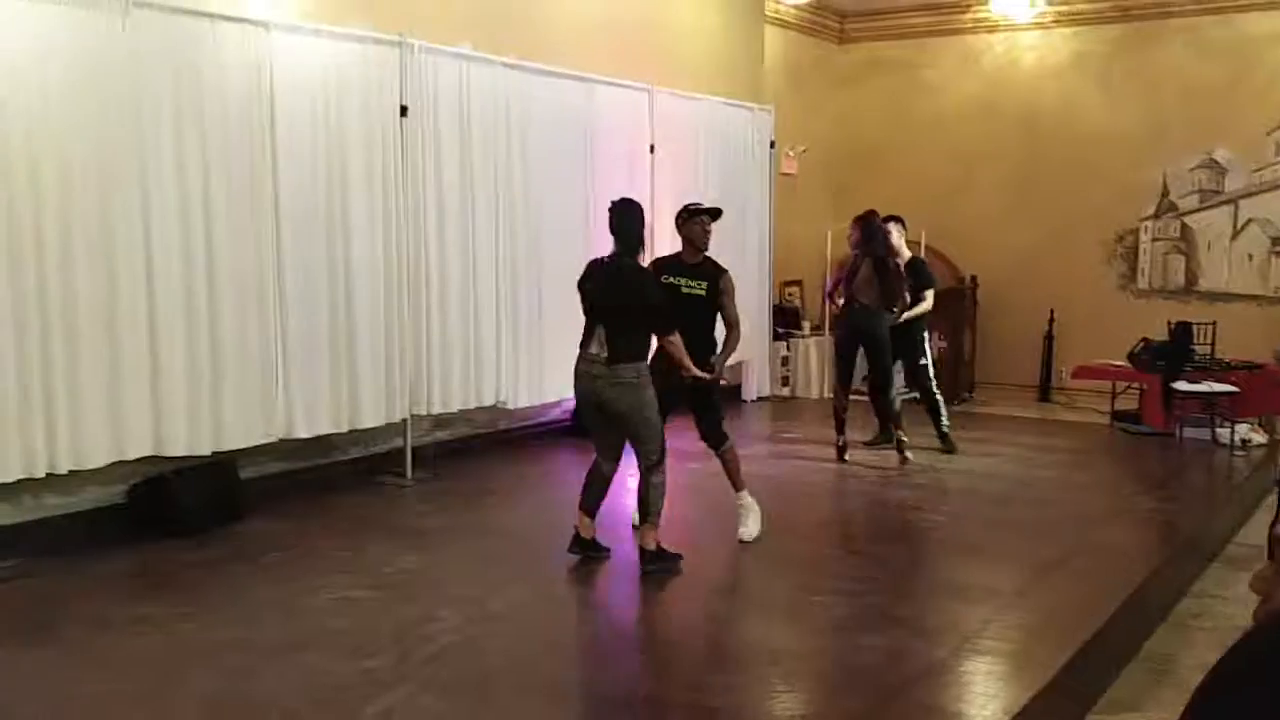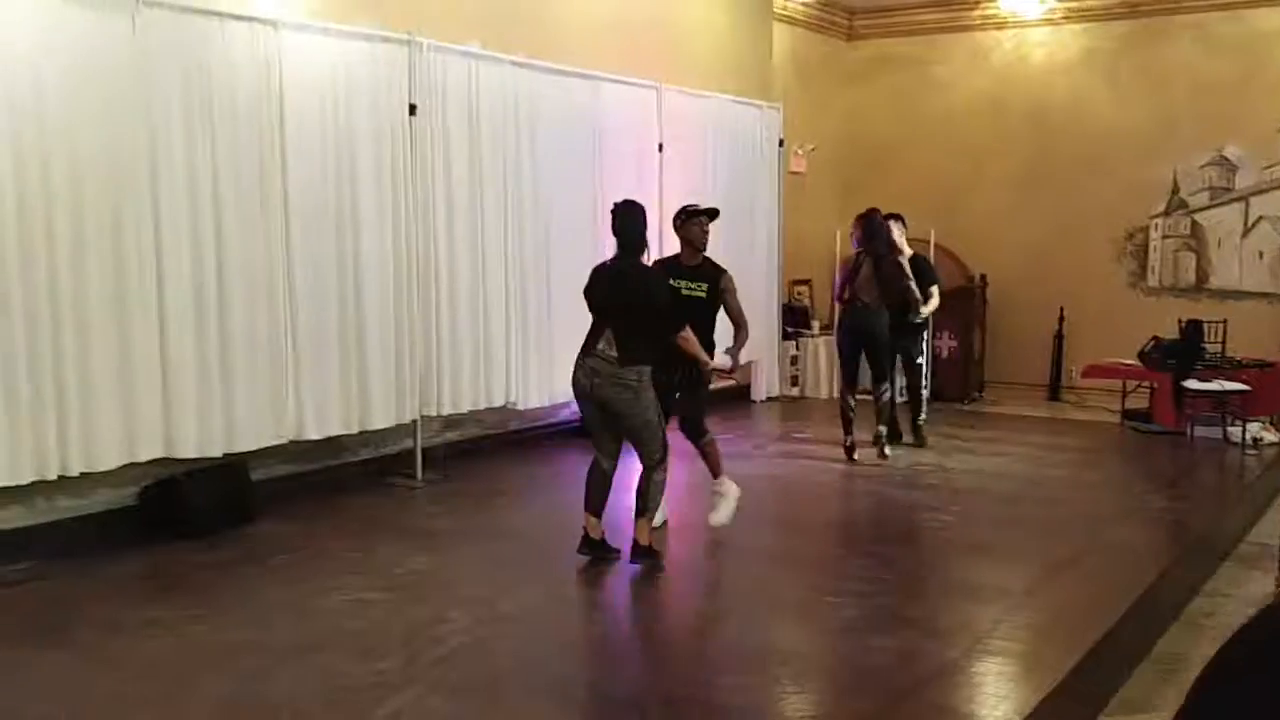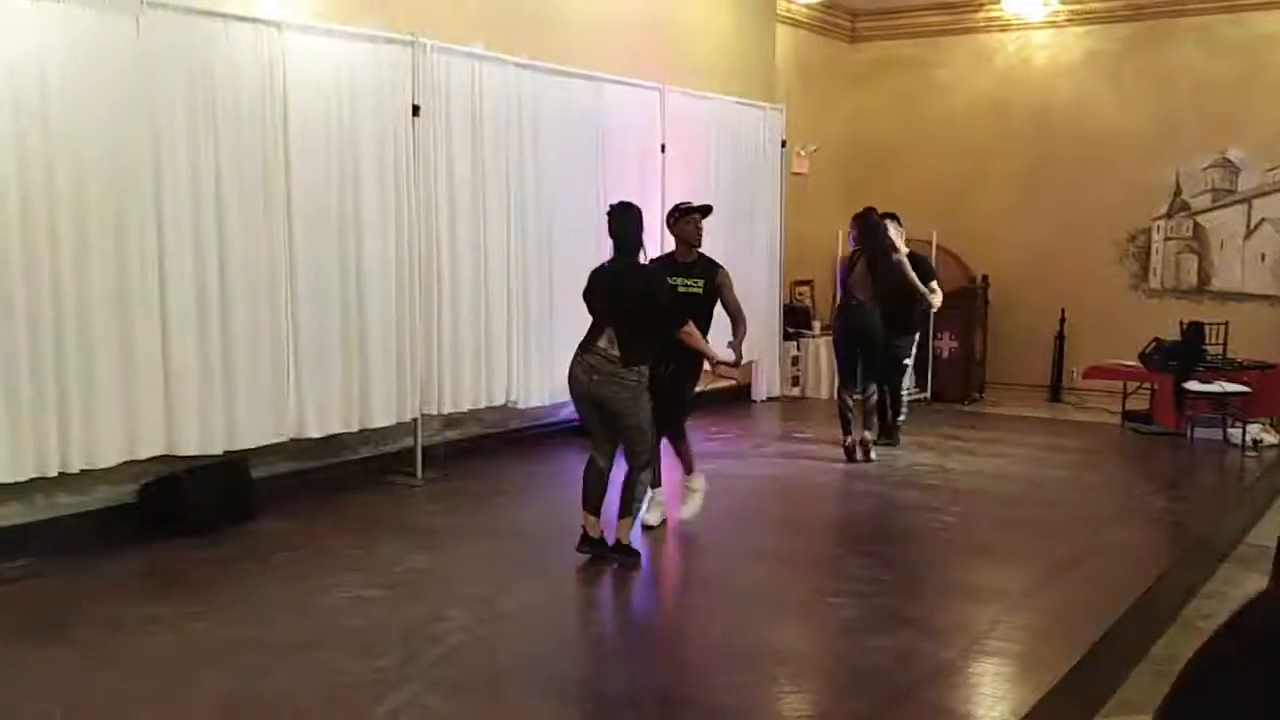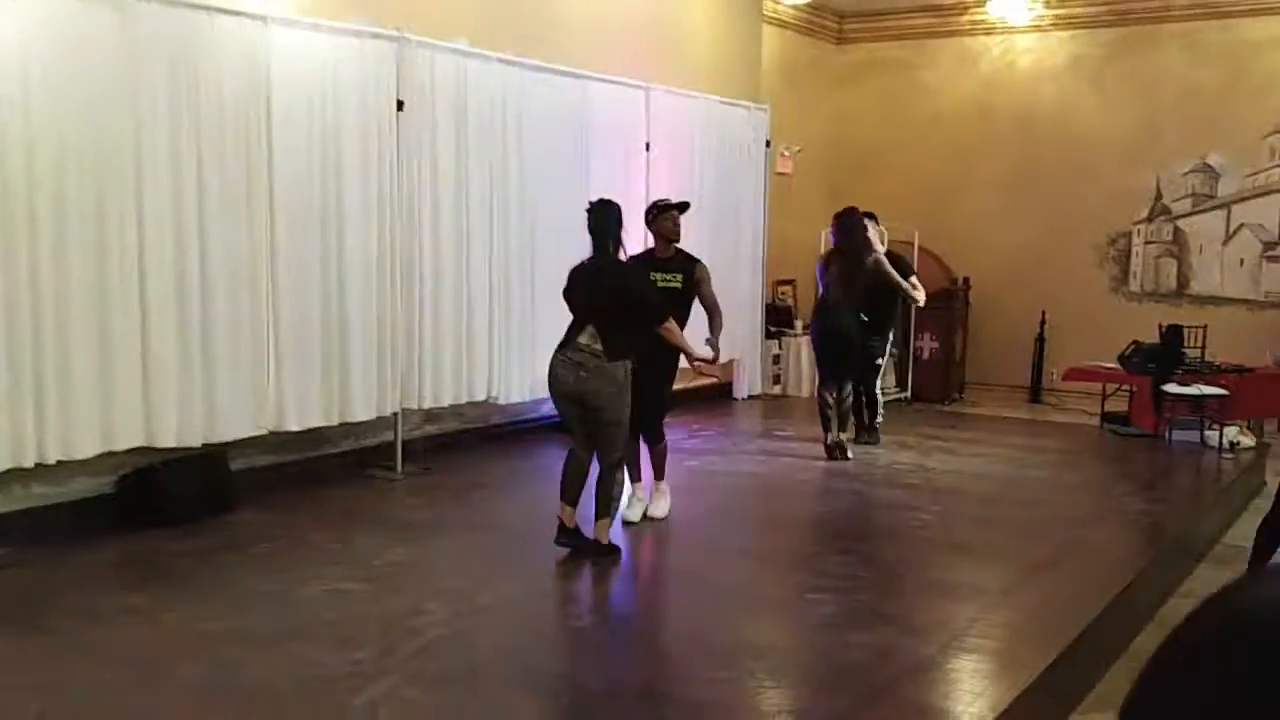
dt=0.1s
person 1, frame 1
left shoulder: (592, 272)
right shoulder: (645, 282)
right elbow: (667, 334)
right wrist: (690, 369)
left hip: (587, 376)
right hip: (626, 380)
left knee: (605, 457)
right knee: (652, 461)
left ankle: (583, 536)
right ankle: (651, 548)
person 1, frame 2
left shoulder: (599, 276)
right shoulder: (651, 281)
right elbow: (677, 331)
right wrist: (706, 362)
left hip: (587, 373)
right hip: (627, 380)
left knee: (605, 454)
right knee: (654, 459)
left ankle: (592, 537)
right ankle: (642, 543)
person 1, frame 3
left shoulder: (597, 278)
right shoulder: (650, 281)
right elbow: (682, 327)
right wrist: (712, 356)
left hip: (584, 372)
right hip: (624, 380)
left knee: (601, 453)
right knee: (640, 460)
left ankle: (590, 534)
right ankle: (623, 543)
person 1, frame 4
left shoulder: (577, 275)
right shoulder: (629, 277)
right elbow: (662, 323)
right wrist: (691, 353)
left hip: (565, 369)
right hip: (607, 375)
left knee: (581, 446)
right knee: (612, 459)
left ankle: (567, 526)
right ankle: (602, 540)
person 2, frame 1
left shoulder: (718, 277)
right shoulder: (659, 268)
left elbow: (733, 328)
left wrist: (721, 360)
left hip: (702, 365)
right hip: (665, 362)
left knee: (712, 433)
left ankle: (747, 505)
person 2, frame 2
left shoulder: (719, 277)
right shoulder: (660, 269)
left elbow: (740, 324)
left wrist: (735, 350)
left hip: (697, 362)
right hip: (662, 360)
left knee: (690, 423)
left ankle: (723, 486)
right ankle: (657, 500)
person 2, frame 3
left shoulder: (714, 273)
right shoulder: (655, 268)
left elbow: (737, 316)
left wrist: (737, 343)
left hip: (688, 358)
left knee: (671, 423)
left ankle: (694, 481)
right ankle: (657, 496)
person 2, frame 4
left shoulder: (693, 268)
right shoulder: (634, 265)
left elbow: (714, 311)
left wrist: (714, 339)
left hip: (664, 354)
left knee: (650, 425)
right knee: (628, 425)
left ankle: (661, 487)
right ankle: (638, 491)
person 3, frame 1
left shoulder: (850, 262)
right shoulder: (891, 263)
left elbow: (830, 295)
right elbow: (901, 303)
left wrist: (840, 304)
right wrist: (892, 313)
left hip: (851, 323)
right hip: (877, 323)
left knee: (843, 383)
right knee: (883, 383)
left ankle: (841, 442)
right ankle: (899, 435)
person 3, frame 2
left shoulder: (852, 261)
right shoulder: (894, 261)
left elbow: (840, 297)
right elbow: (915, 298)
right wrist: (918, 312)
left hip: (852, 321)
right hip: (877, 321)
left knee: (848, 382)
right knee: (881, 380)
left ankle: (849, 441)
right ankle: (882, 431)
person 3, frame 3
left shoulder: (848, 260)
right shoulder: (894, 260)
left elbow: (841, 294)
right elbow: (920, 292)
left hip: (847, 320)
right hip: (872, 321)
left knee: (846, 382)
right knee: (869, 381)
left ankle: (849, 440)
right ankle: (866, 436)
person 3, frame 4
left shoulder: (826, 258)
right shoulder: (871, 259)
left elbow: (824, 291)
right elbow: (903, 287)
left hip: (824, 318)
right hip: (848, 320)
left knee: (826, 379)
right knee: (845, 380)
left ankle: (829, 438)
right ankle: (841, 437)
person 4, frame 1
left shoulder: (919, 267)
left elbow: (928, 302)
left wrist: (906, 315)
left hip: (914, 335)
right hip: (886, 333)
left knee: (927, 386)
left ankle: (944, 433)
right ankle: (885, 431)
person 4, frame 2
left shoulder: (921, 263)
left elbow: (935, 297)
left wrist: (926, 310)
left hip: (913, 332)
right hip: (886, 331)
left knee: (916, 384)
left ankle: (917, 427)
right ankle: (893, 430)
person 4, frame 3
left shoulder: (917, 262)
left elbow: (934, 290)
left wrist: (935, 300)
left hip: (906, 332)
right hip: (881, 330)
left knee: (897, 383)
right knee: (880, 382)
left ankle: (895, 427)
right ankle: (884, 428)
person 4, frame 4
left shoulder: (894, 260)
left elbow: (915, 286)
left wrist: (919, 295)
left hip: (881, 331)
left knee: (871, 383)
right knee: (854, 380)
left ankle: (874, 427)
right ankle: (861, 426)
